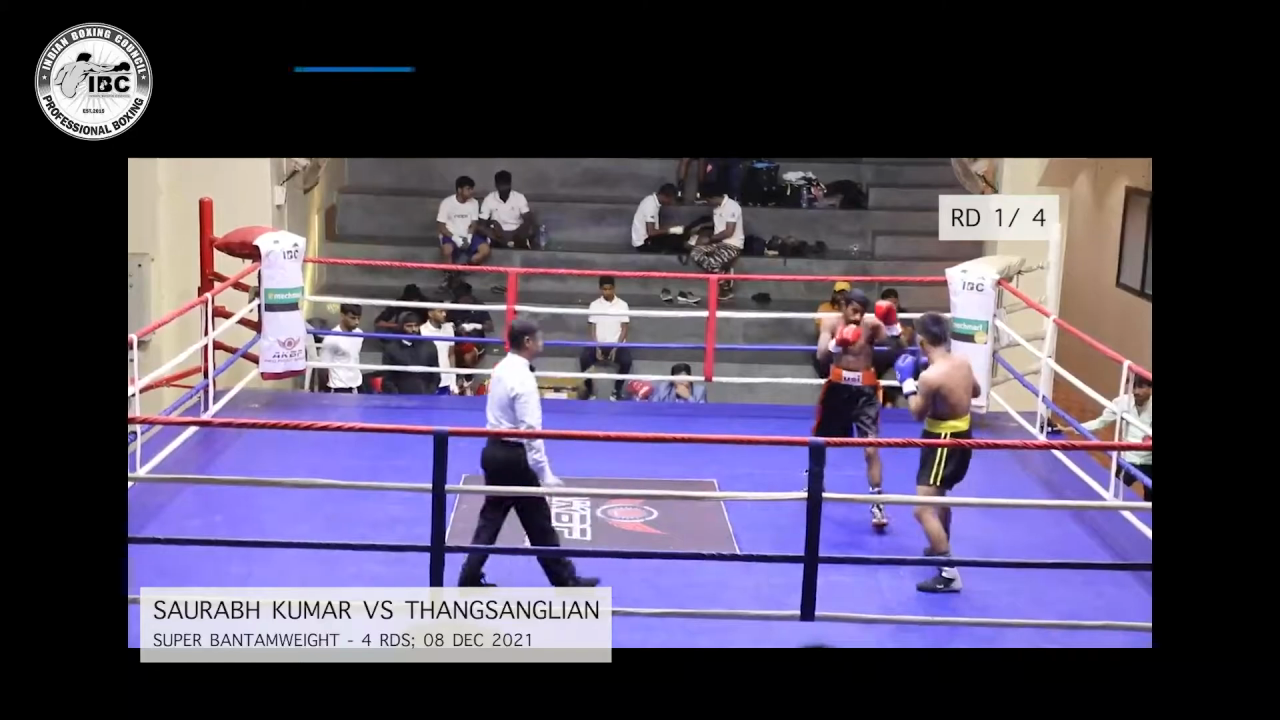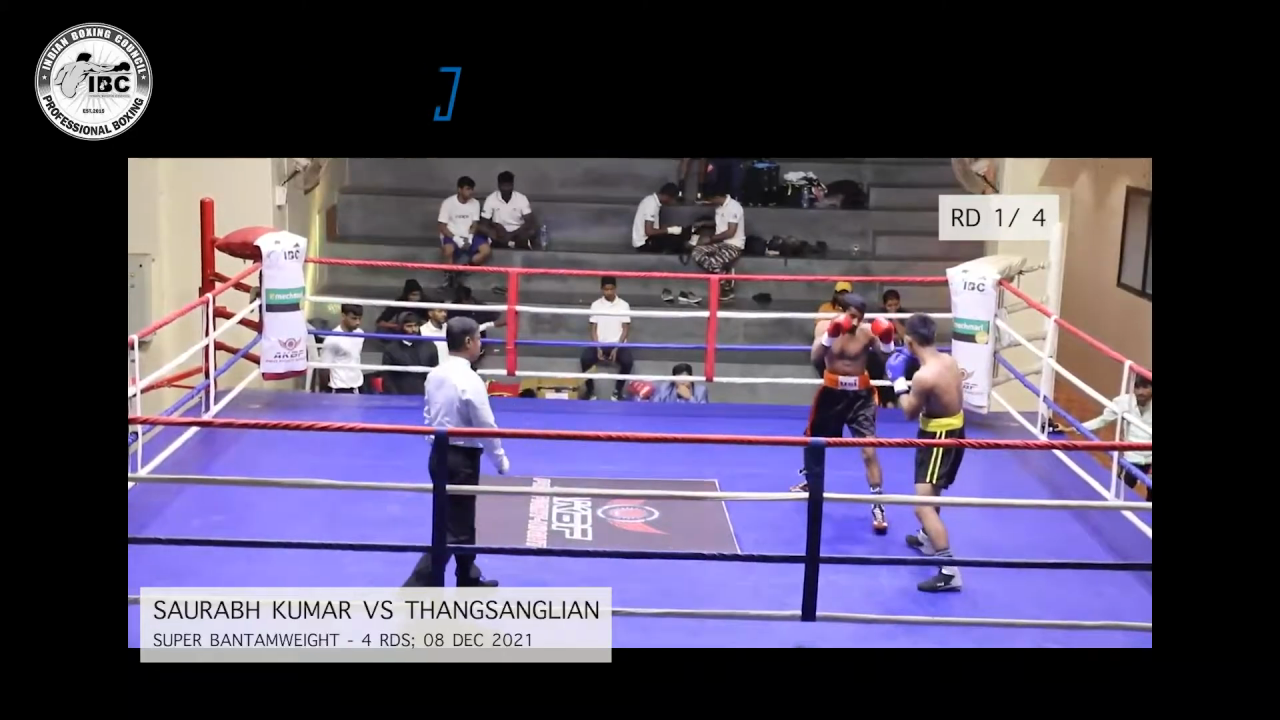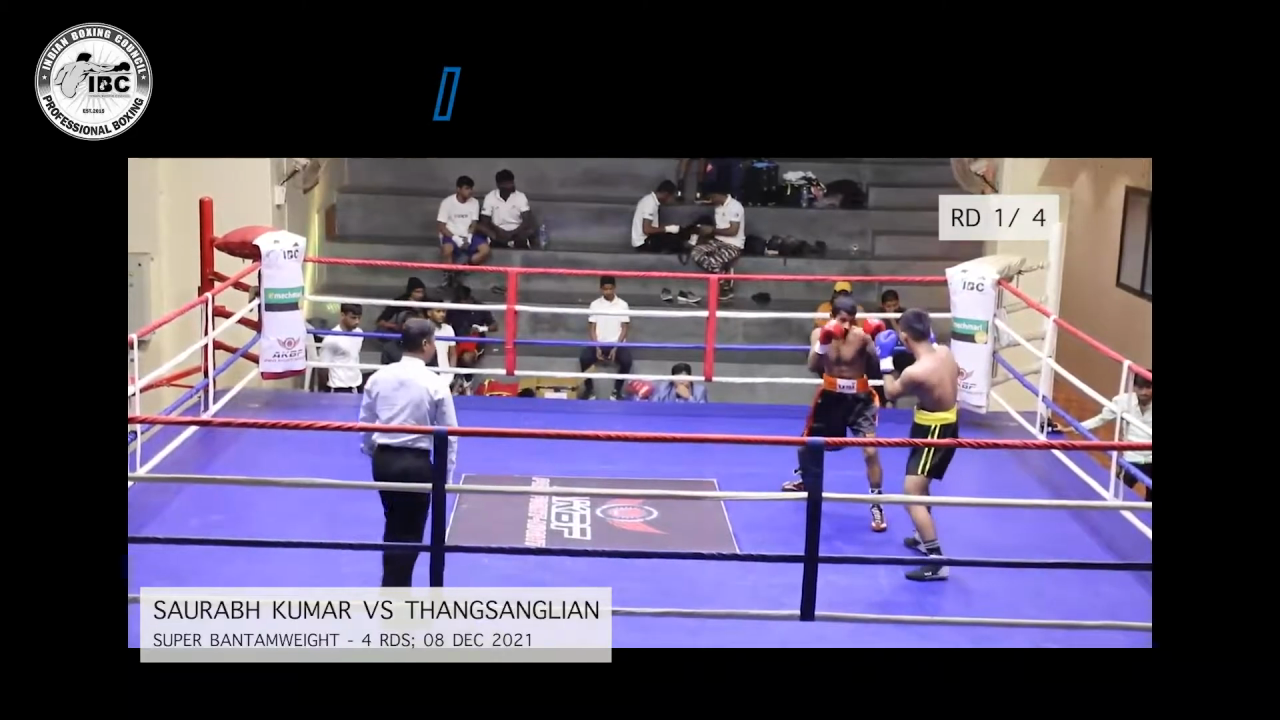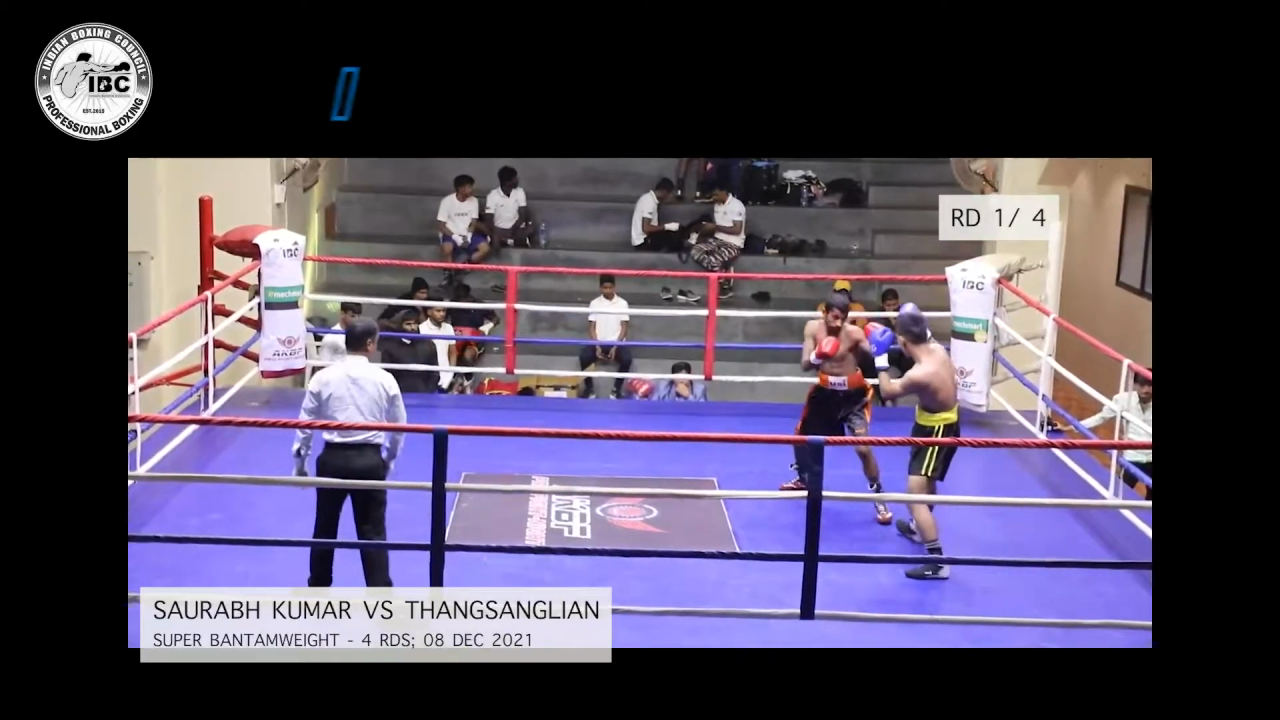
dt=0.4s
person 1, frame 1
left shoulder: (929, 376)
right shoulder: (962, 362)
left elbow: (918, 414)
right elbow: (975, 391)
left wrist: (907, 381)
left hip: (943, 441)
right hip: (960, 436)
left knee: (923, 510)
right knee: (938, 498)
left ankle: (949, 574)
right ankle: (940, 547)
person 1, frame 2
left shoulder: (923, 376)
right shoulder: (948, 360)
left elbow: (910, 413)
left wrist: (898, 379)
left hip: (938, 438)
right hip: (953, 433)
left knee: (923, 507)
right knee: (930, 495)
left ankle: (949, 572)
right ankle: (927, 540)
person 1, frame 3
left shoulder: (915, 371)
right shoulder: (945, 353)
left elbow: (892, 393)
right elbow: (955, 373)
right wrist: (930, 342)
left hip: (932, 432)
right hip: (946, 426)
left knee: (912, 496)
right knee: (920, 486)
left ankle: (937, 561)
right ankle: (924, 538)
person 1, frame 4
left shoulder: (918, 375)
right shoulder: (939, 351)
left elbow: (888, 392)
left wrist: (880, 357)
right wrist: (921, 326)
left hip: (935, 432)
right hip: (945, 427)
left knee: (916, 497)
right knee: (925, 485)
left ankle: (936, 562)
right ankle: (919, 528)
person 2, frame 1
left shoulder: (500, 370)
right shoulder: (522, 378)
right elbow: (529, 429)
right wrist: (544, 473)
left hip: (494, 451)
right hip: (513, 456)
left knee: (491, 517)
right knee: (538, 520)
left ankle: (470, 577)
right ankle: (565, 580)
person 2, frame 2
left shoulder: (435, 375)
right shoulder: (470, 381)
right elbow: (487, 428)
right wrist: (501, 459)
left hip: (438, 455)
right hip: (460, 460)
left knee: (459, 524)
right knee: (455, 532)
left ankle: (469, 578)
right ankle: (415, 588)
person 2, frame 3
left shoulder: (379, 377)
right shoulder: (435, 383)
left elbow: (365, 422)
right elbow: (448, 433)
left wrist: (373, 455)
right wrist: (447, 472)
left hip: (383, 460)
right hip: (415, 464)
left knee: (395, 529)
right knee: (408, 535)
left ankle: (393, 591)
person 2, frame 4
left shoulder: (323, 377)
right shoulder: (384, 379)
left elbow: (306, 424)
right elbow: (398, 427)
left wrist: (299, 462)
right wrist: (390, 458)
left hip: (333, 458)
right hip: (369, 460)
left knee: (325, 528)
right knee: (372, 533)
left ankle: (318, 587)
person 3, frame 1
left shoulder: (872, 324)
right shoulder: (831, 324)
right elbow: (821, 356)
left wrist: (891, 324)
right wrist: (837, 344)
left hip: (865, 391)
right hip: (837, 388)
left knee: (871, 450)
right knee: (818, 440)
left ankle: (877, 504)
person 3, frame 2
left shoulder: (868, 332)
right shoulder: (826, 327)
right elbow: (815, 359)
left wrist: (887, 341)
right wrist: (830, 335)
left hip: (860, 395)
right hip: (832, 392)
left knee: (869, 451)
left ankle: (878, 507)
right ankle: (811, 483)
person 3, frame 3
left shoulder: (861, 336)
right shoulder: (819, 334)
left elbow: (878, 368)
right elbow: (813, 366)
left wrist: (877, 346)
right wrist: (824, 342)
left hip: (859, 398)
right hip: (831, 396)
left knee: (870, 452)
right knee: (806, 445)
left ankle: (877, 506)
right ankle: (807, 482)
person 3, frame 4
left shoulder: (854, 333)
right shoulder: (813, 328)
right elbow: (805, 365)
right wrist: (817, 356)
left hip: (852, 394)
right hip: (825, 391)
left knee: (863, 448)
left ankle: (878, 498)
right ankle: (804, 480)
